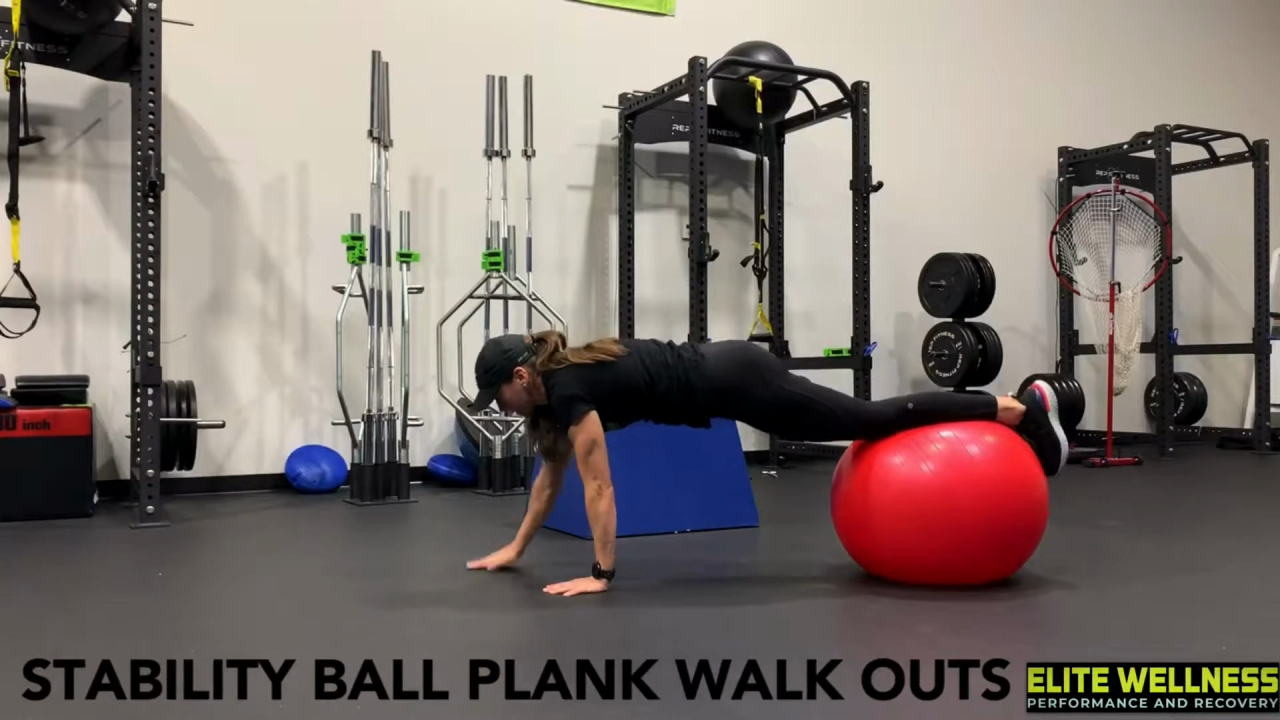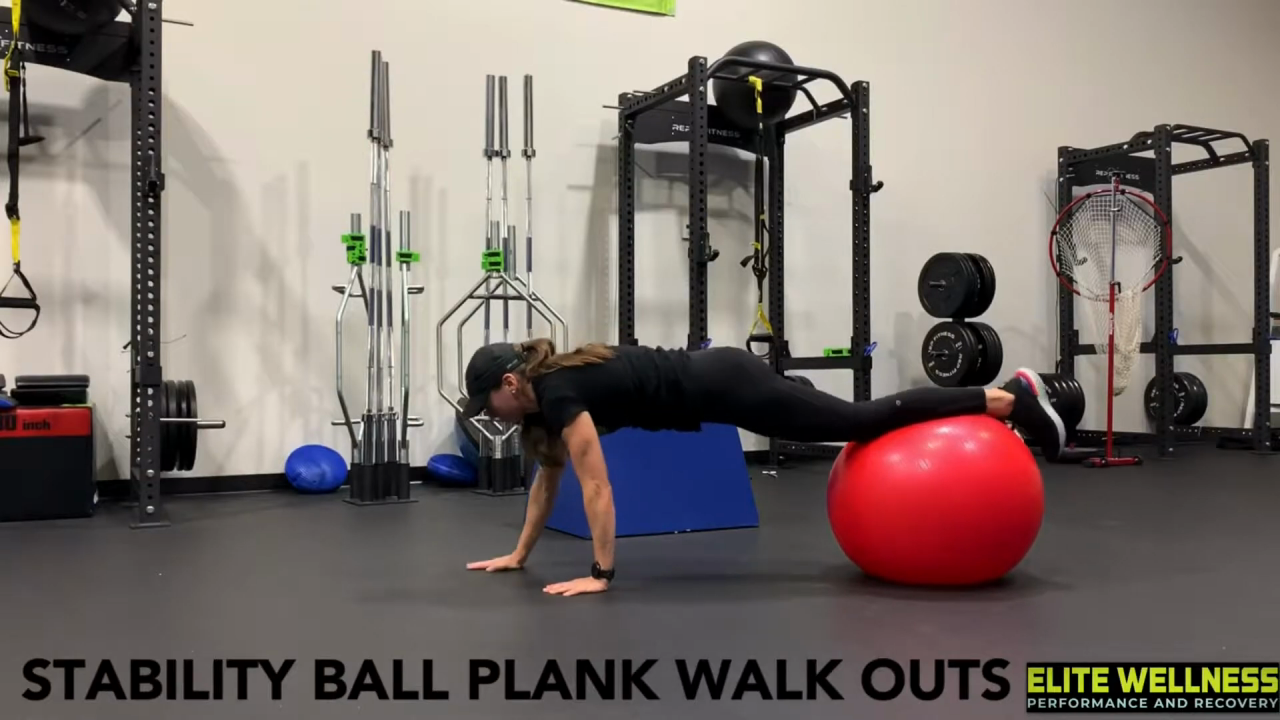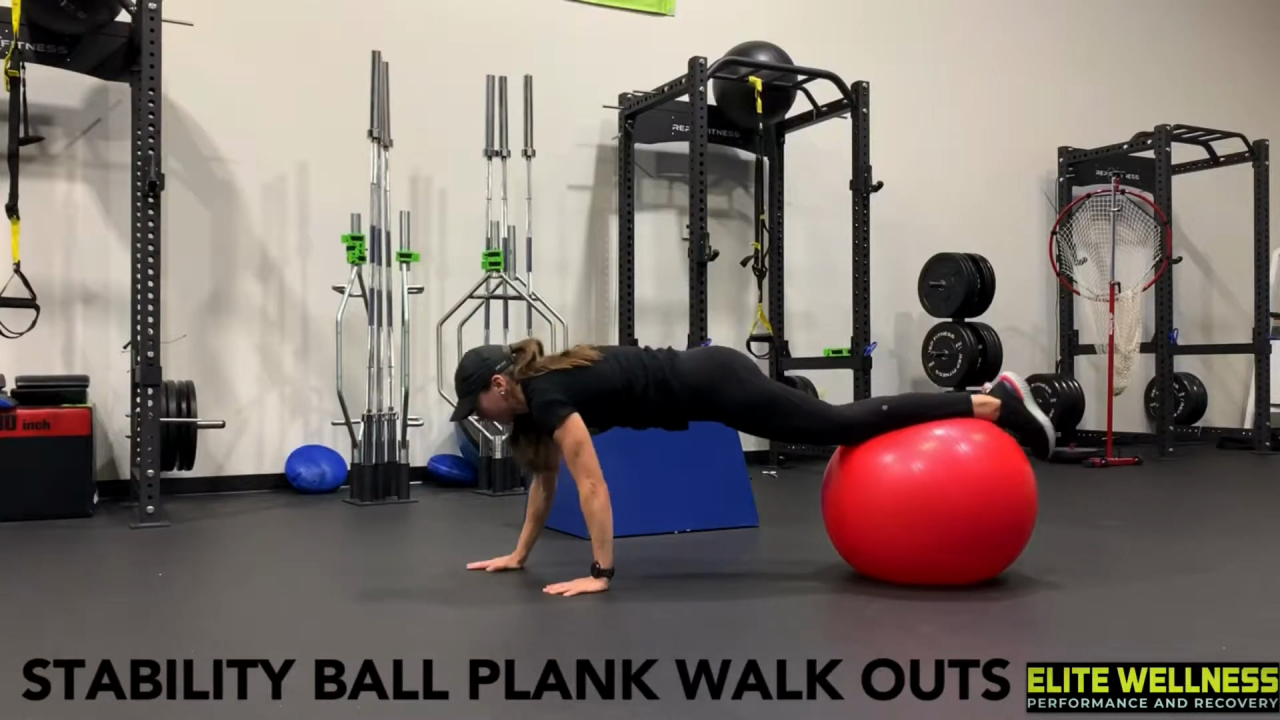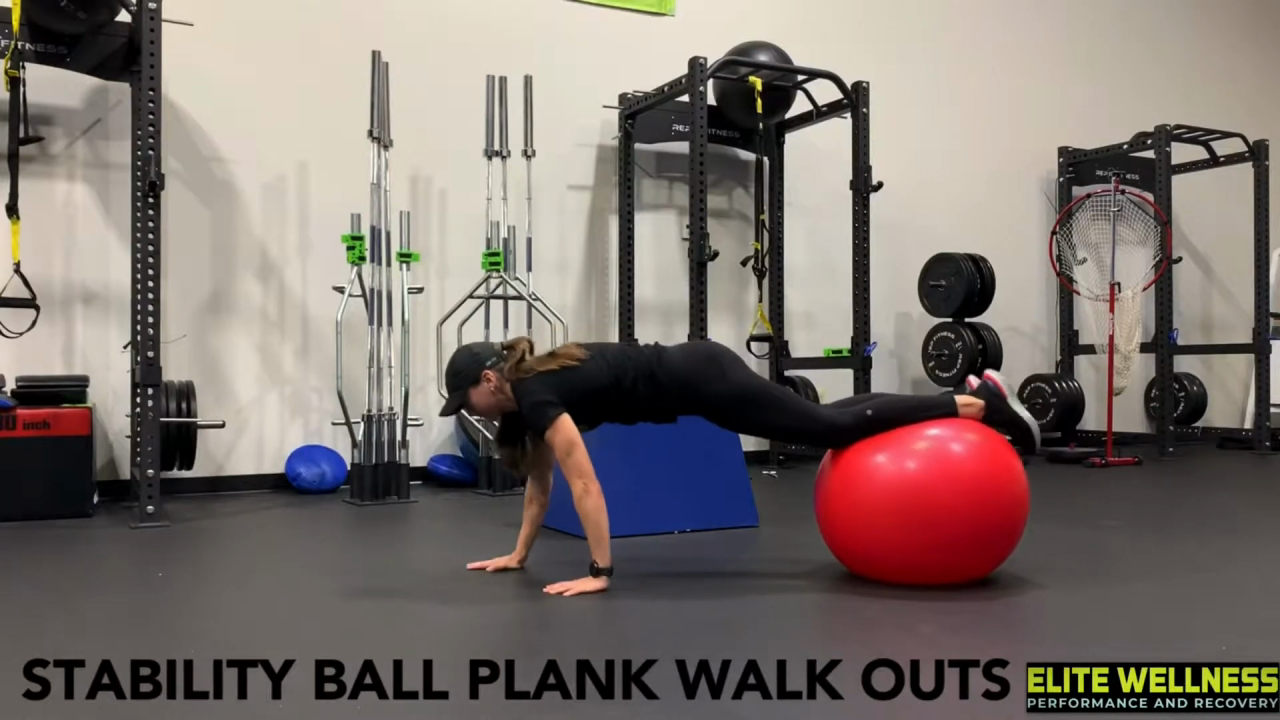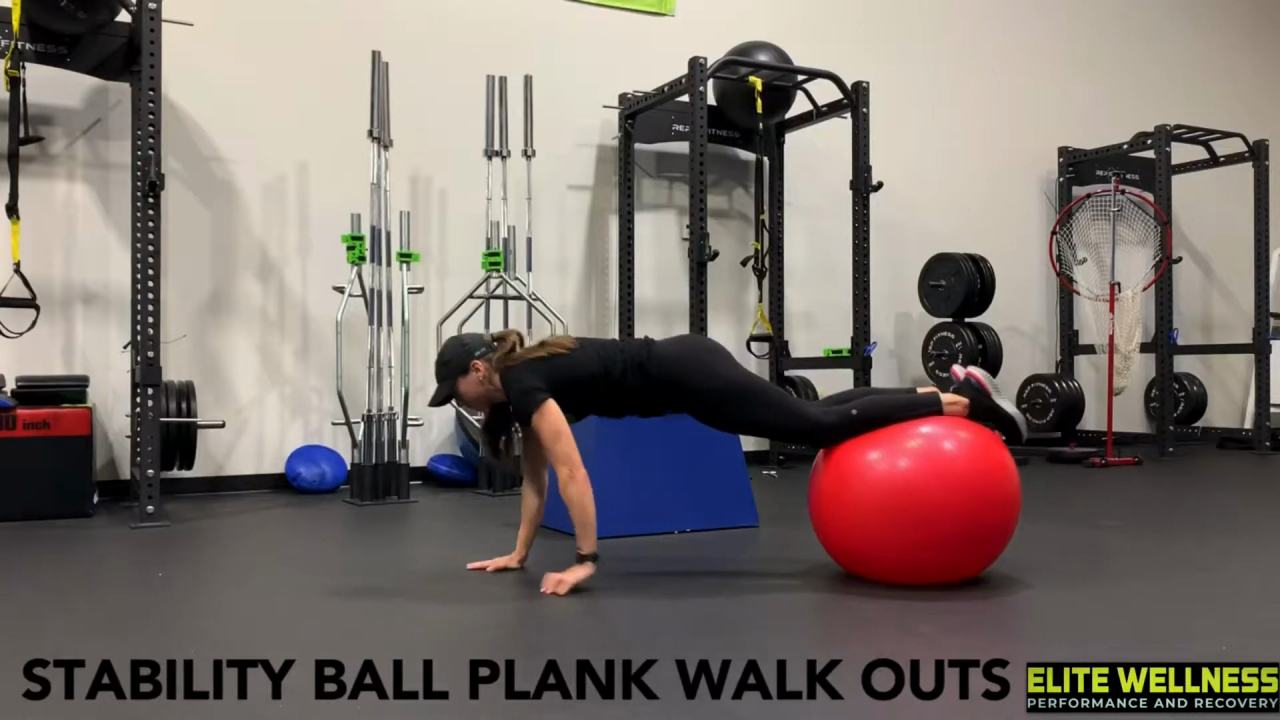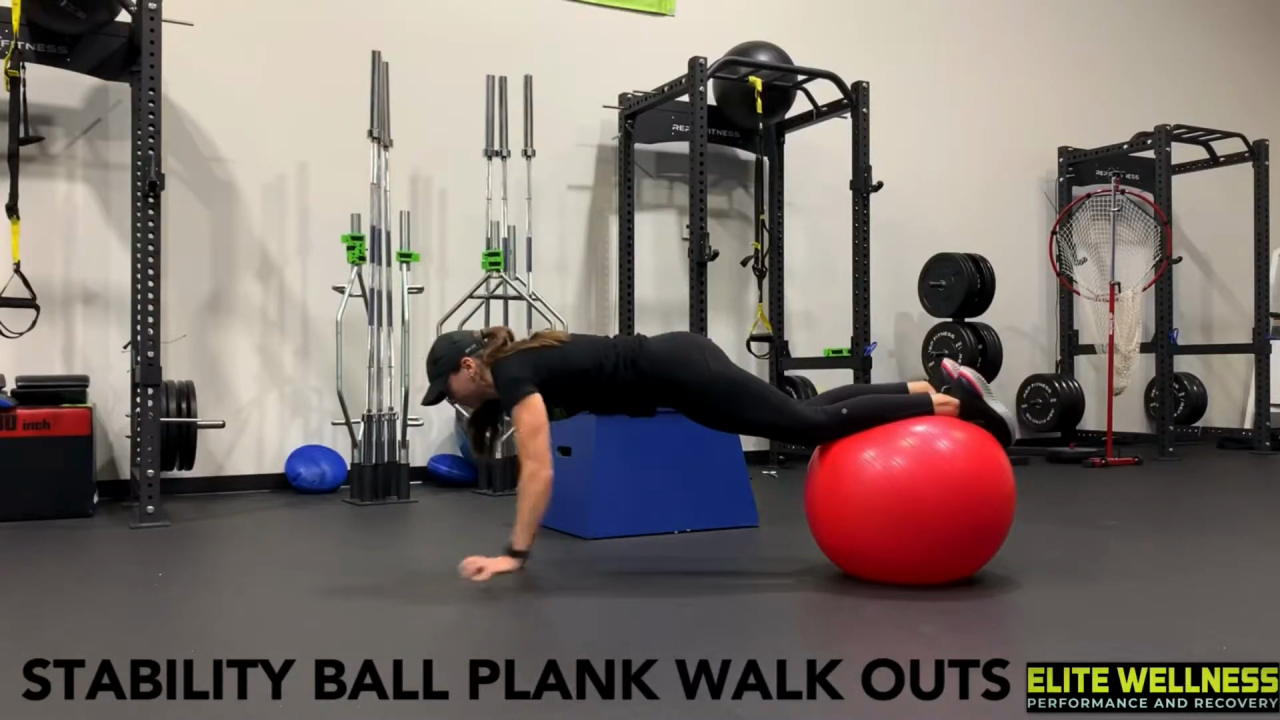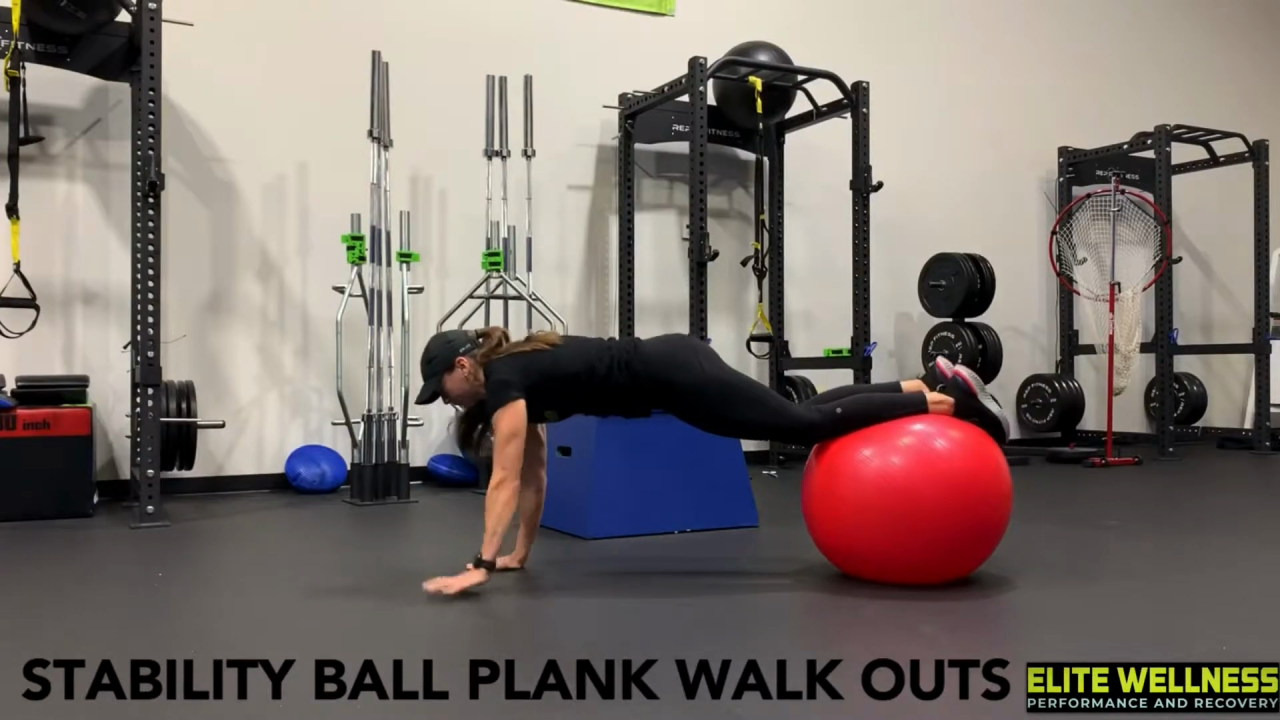
dt=0.1s
person 1, frame 1
left shoulder: (566, 390)
right shoulder: (565, 376)
left elbow: (597, 488)
right elbow: (552, 472)
left wrist: (601, 573)
right wrist: (514, 546)
left hip: (735, 383)
right hip: (727, 366)
left knee: (873, 420)
right knee: (868, 420)
left ankle: (1021, 409)
right ankle: (1014, 406)
person 1, frame 2
left shoulder: (556, 393)
right shoulder: (554, 386)
left elbow: (596, 487)
right elbow: (548, 476)
left wrist: (600, 573)
right wrist: (519, 553)
left hip: (723, 387)
right hip: (717, 377)
left knee: (862, 420)
right knee: (854, 421)
left ankle: (1011, 399)
right ankle: (993, 397)
person 1, frame 3
left shoulder: (546, 396)
right shoulder: (543, 389)
left elbow: (592, 487)
right elbow: (543, 479)
left wrist: (600, 573)
right wrist: (518, 555)
left hip: (710, 384)
right hip: (706, 374)
left knee: (850, 425)
right knee: (844, 422)
left ankle: (999, 403)
right ankle: (979, 398)
person 1, frame 4
left shoulder: (535, 393)
right shoulder: (536, 390)
left elbow: (585, 484)
right elbow: (539, 479)
left wrist: (602, 571)
right wrist: (520, 554)
left hip: (699, 378)
right hip: (694, 378)
left knee: (837, 427)
right knee: (826, 421)
left ankle: (980, 403)
right ankle: (958, 397)
person 1, frame 5
left shoulder: (523, 382)
right shoulder: (525, 382)
left elbow: (571, 471)
right elbow: (534, 477)
left wrist: (586, 558)
right wrist: (518, 554)
left hip: (687, 373)
right hip: (683, 373)
left knee: (824, 426)
right knee: (814, 416)
left ankle: (966, 401)
right ankle: (943, 388)
person 1, frame 6
left shoulder: (513, 375)
right shoulder: (524, 374)
left elbow: (539, 470)
right elbow: (536, 468)
left wrist: (515, 552)
right wrist: (524, 548)
left hip: (679, 371)
right hip: (675, 373)
left knee: (815, 425)
right knee: (808, 416)
left ankle: (957, 403)
right ankle: (930, 388)
person 1, frame 7
left shoulder: (503, 379)
right shoulder: (516, 377)
left elbow: (508, 478)
right elbow: (531, 477)
left wrist: (482, 565)
right wrist: (521, 552)
left hip: (672, 373)
right hip: (669, 374)
left knee: (809, 424)
right knee: (802, 415)
left ankle: (951, 402)
right ankle: (922, 386)
